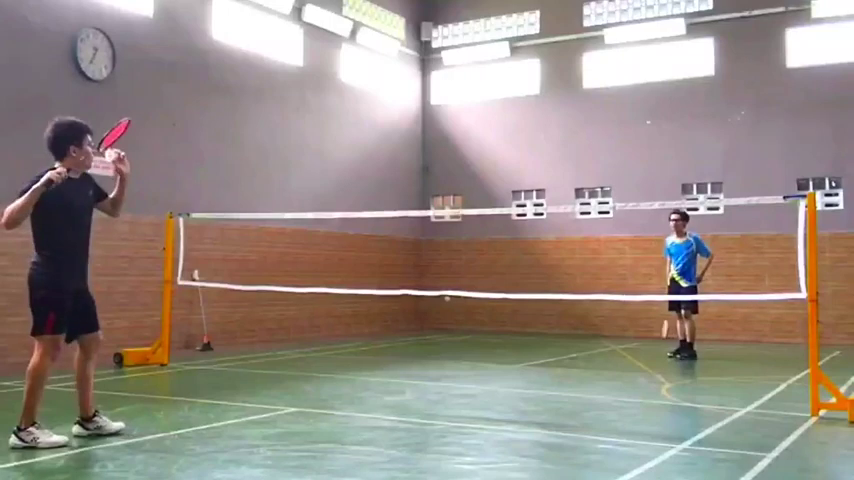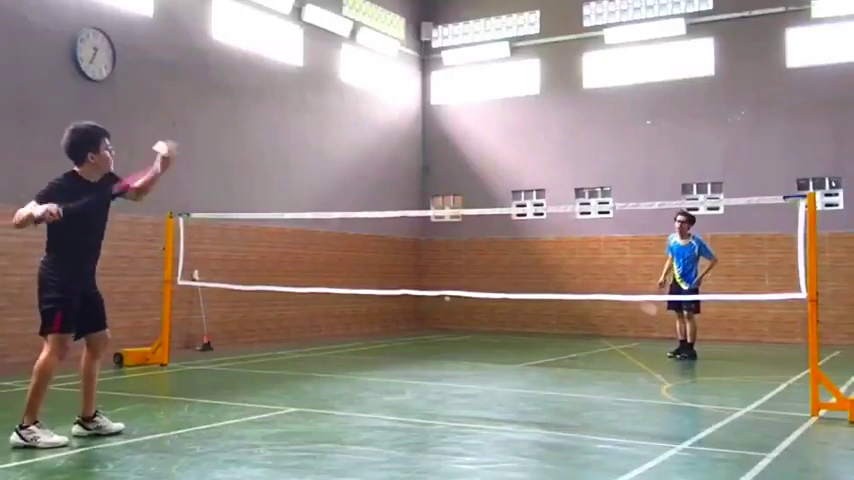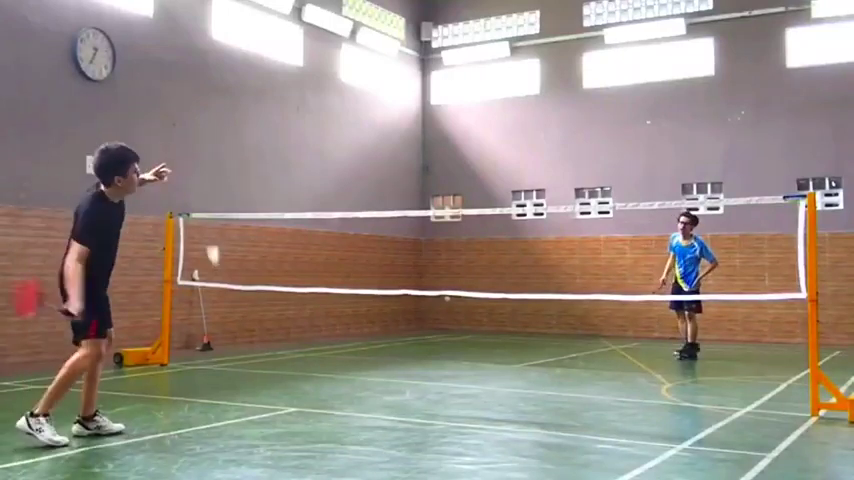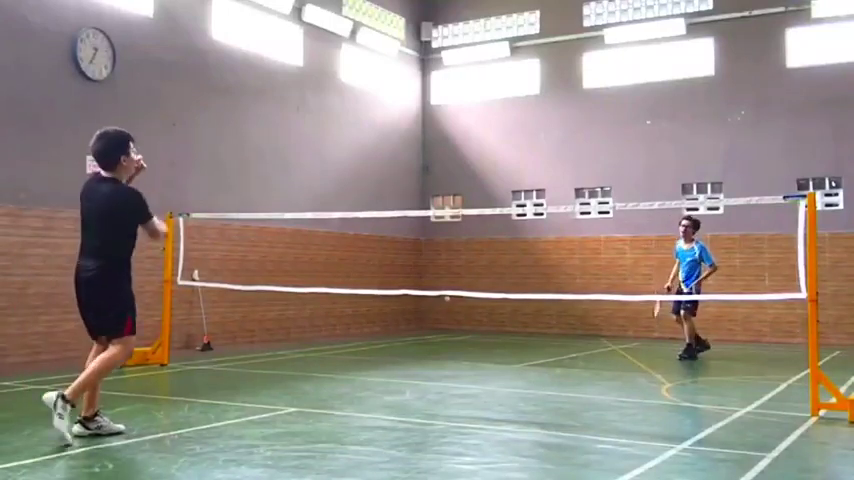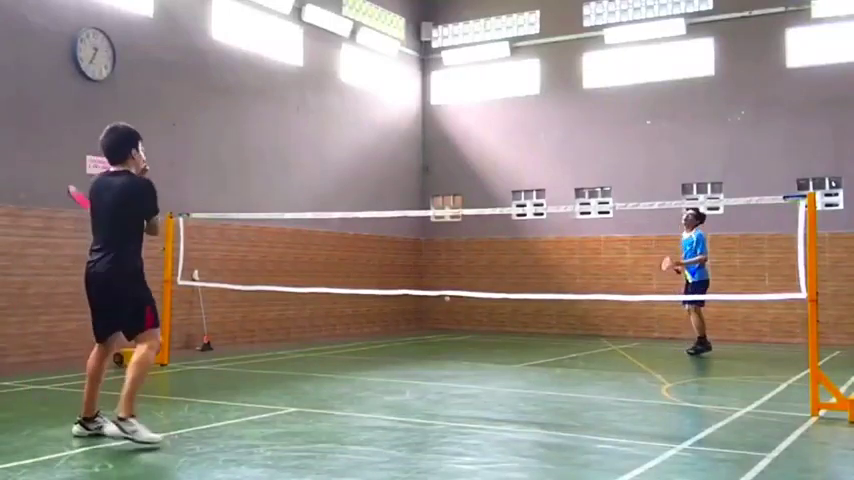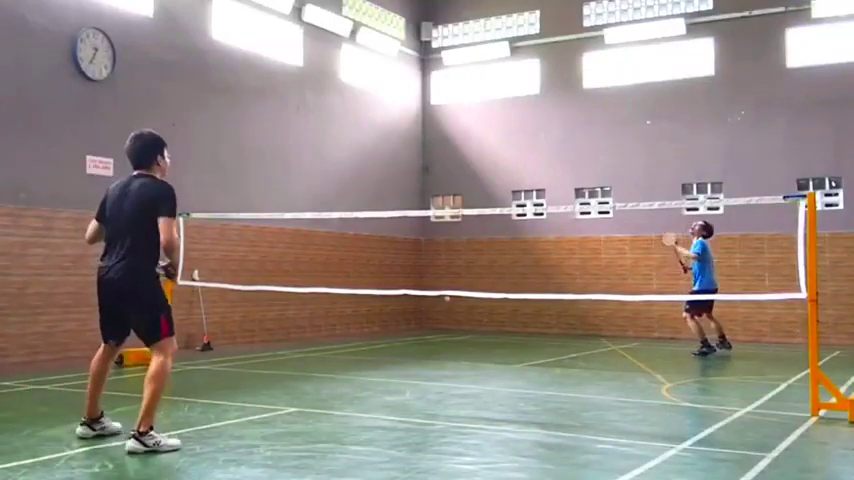
dt=0.3s
person 1, frame 1
left shoulder: (85, 182)
right shoulder: (48, 182)
left elbow: (113, 209)
left wrist: (123, 177)
right wrist: (39, 186)
left hip: (76, 280)
right hip: (50, 280)
left knee: (91, 343)
right knee: (48, 348)
left ankle: (88, 417)
person 1, frame 2
left shoulder: (107, 181)
right shoulder: (62, 186)
left elbow: (137, 192)
right elbow: (18, 219)
left wrist: (158, 169)
right wrist: (38, 211)
left hip: (85, 279)
right hip: (59, 279)
left knee: (98, 341)
right knee: (56, 346)
left ankle: (88, 417)
right ankle: (27, 426)
person 1, frame 3
left shoulder: (109, 194)
right shoulder: (94, 213)
left elbow: (127, 188)
right elbow: (74, 259)
left wrist: (148, 179)
right wrist: (75, 300)
left hip: (93, 285)
right hip: (84, 288)
left knee: (100, 346)
right knee: (90, 348)
left ankle: (88, 418)
right ankle: (37, 417)
person 1, frame 4
left shoulder: (91, 185)
right shoulder: (129, 199)
right elbow: (155, 231)
left wrist: (131, 175)
right wrist: (161, 225)
left hip: (87, 277)
right hip: (110, 281)
left knee: (104, 344)
right knee: (121, 347)
left ankle: (89, 417)
right ankle: (65, 398)
person 1, frame 5
left shoulder: (98, 185)
right shoulder: (142, 186)
right elbow: (153, 228)
left hip: (96, 272)
right hip: (124, 273)
left knee: (105, 343)
right knee: (148, 341)
left ankle: (89, 418)
right ankle: (125, 418)
person 1, frame 6
left shoulder: (114, 190)
right shoulder: (162, 190)
left elbow: (91, 236)
right elbow: (168, 240)
right wrist: (173, 261)
left hip: (108, 277)
right hip: (139, 279)
left knee: (110, 346)
right knee: (164, 349)
left ankle: (92, 419)
right ankle: (143, 433)
person 2, frame 1
left shoulder: (694, 239)
right shoulder: (668, 241)
left elbow: (710, 256)
left wrist: (701, 274)
right wrist: (668, 283)
left hip: (689, 283)
right hip: (674, 282)
left knee: (687, 314)
right knee: (679, 315)
left ankle: (690, 349)
right ankle: (682, 346)
person 2, frame 2
left shoulder: (697, 242)
right shoulder: (671, 239)
left elbow: (713, 259)
left wrist: (701, 276)
right wrist: (663, 277)
left hip: (690, 284)
right hip: (676, 282)
left knee: (688, 315)
right knee: (679, 315)
left ankle: (690, 350)
right ankle: (682, 346)
person 2, frame 3
left shoulder: (699, 243)
right shoulder: (674, 238)
left elbow: (714, 263)
left wrist: (700, 277)
right wrist: (665, 275)
left hip: (691, 285)
right hip: (678, 282)
left knee: (689, 315)
right knee: (679, 314)
left ankle: (691, 349)
right ankle: (690, 344)
person 2, frame 4
left shoulder: (699, 247)
right shoulder: (678, 245)
left elbow: (713, 267)
left wrist: (698, 281)
right wrist: (670, 281)
left hip: (692, 288)
right hip: (681, 287)
left knee: (685, 314)
right knee: (678, 317)
left ankle: (690, 349)
right ankle: (700, 342)
person 2, frame 5
left shoulder: (699, 235)
right shoulder: (685, 235)
left elbow: (703, 258)
left wrist: (684, 262)
right wrist: (681, 265)
left hip: (699, 278)
right hip: (691, 278)
left knee: (692, 308)
right knee: (693, 309)
left ankle: (700, 342)
right ankle: (704, 342)
person 2, frame 6
left shoulder: (700, 243)
right shoulder: (698, 243)
left elbow: (693, 256)
left wrist: (678, 248)
right wrist: (691, 268)
left hip: (702, 287)
right hip: (709, 286)
left knee: (688, 315)
right knee: (709, 315)
left ankle: (706, 345)
right ankle: (723, 341)
